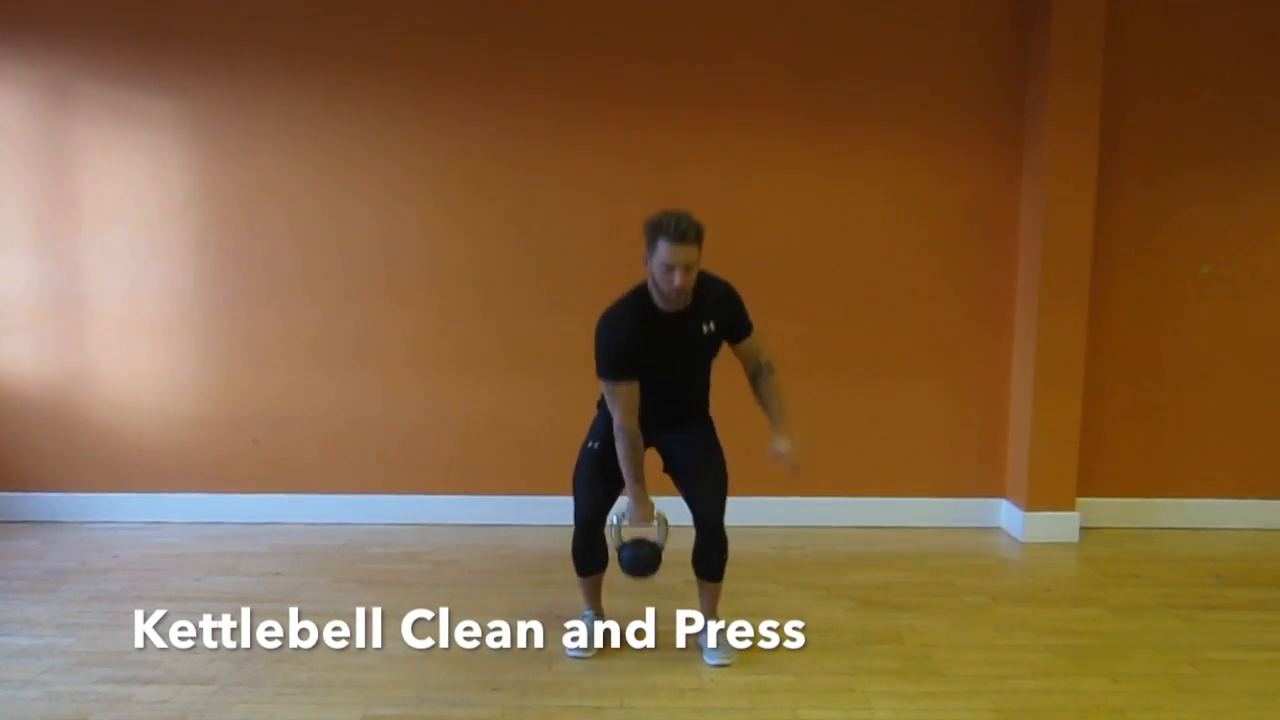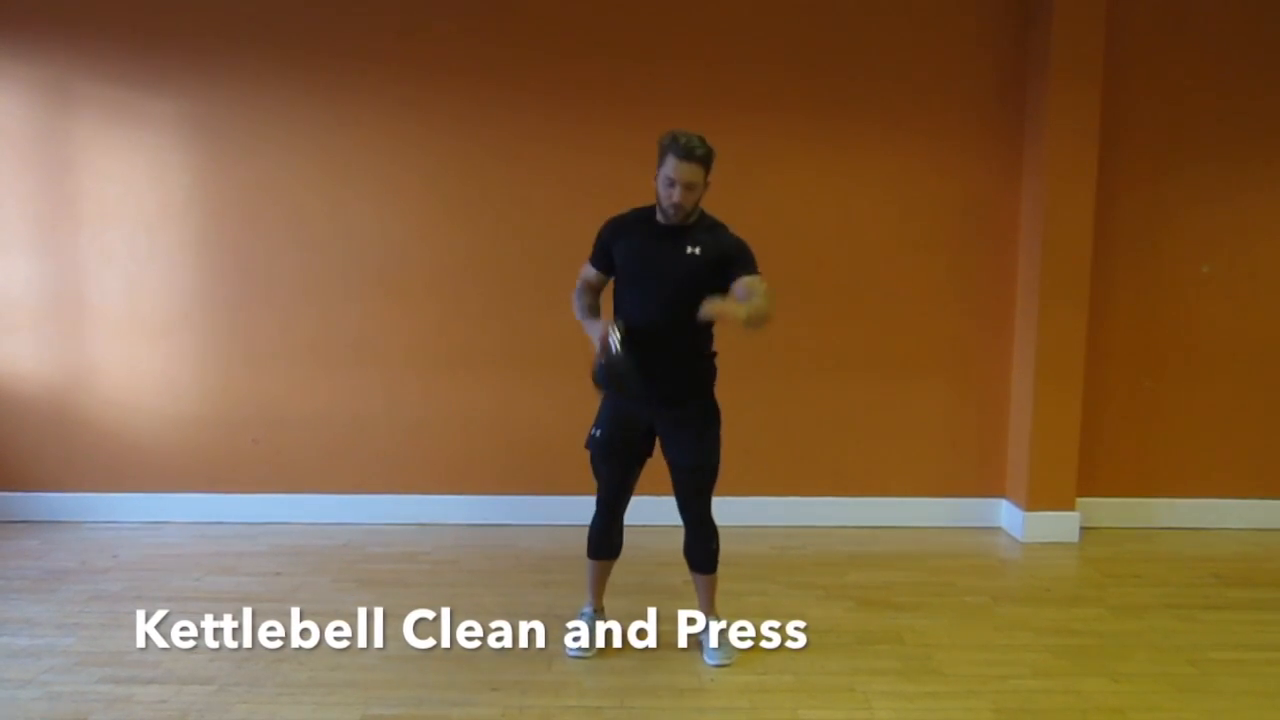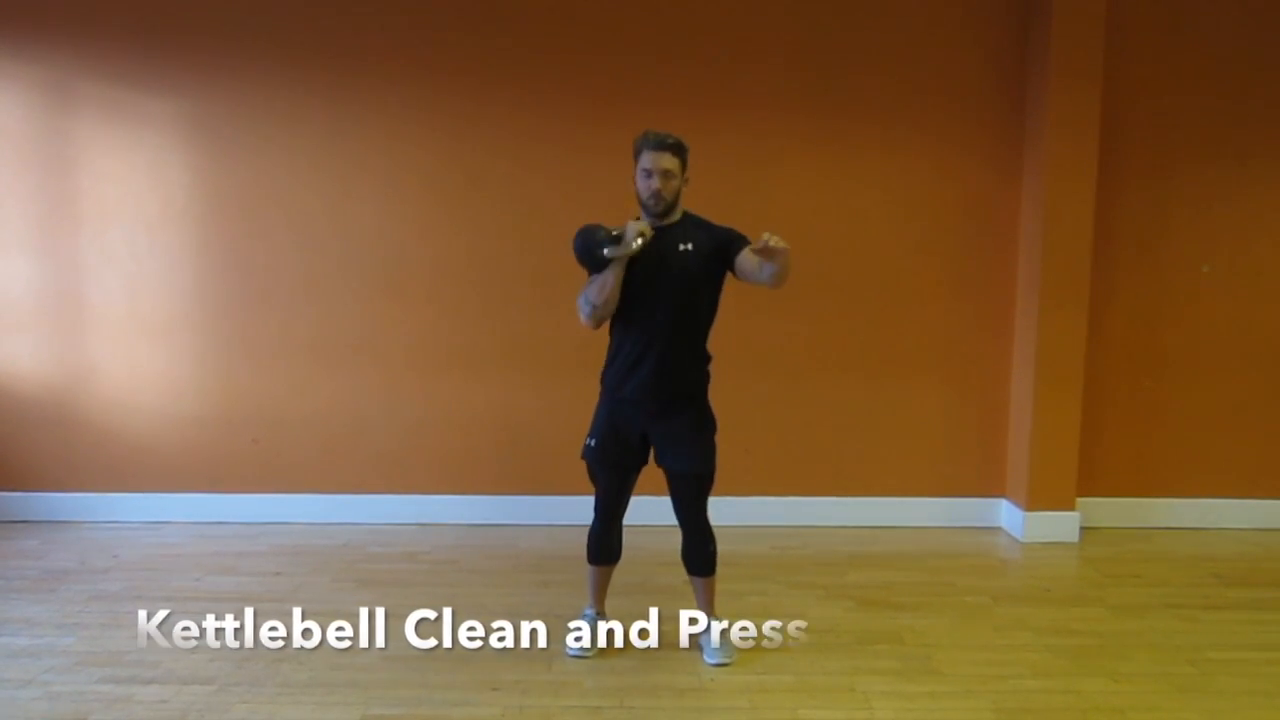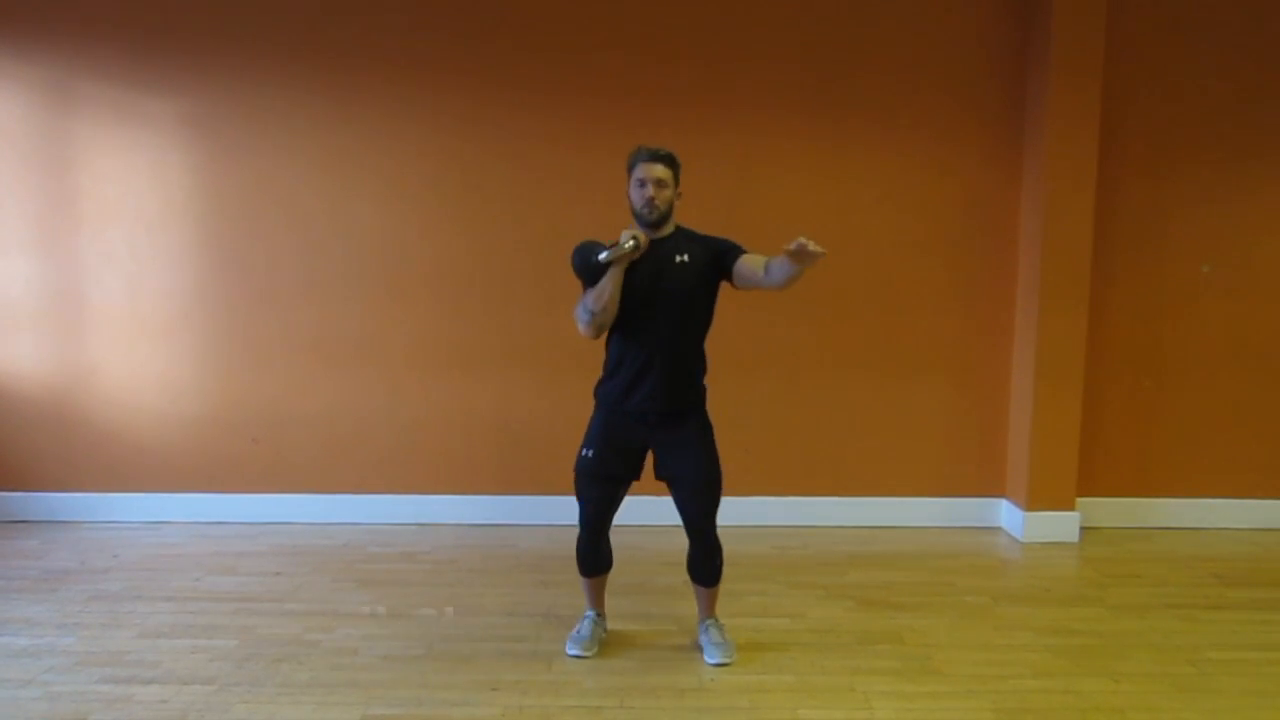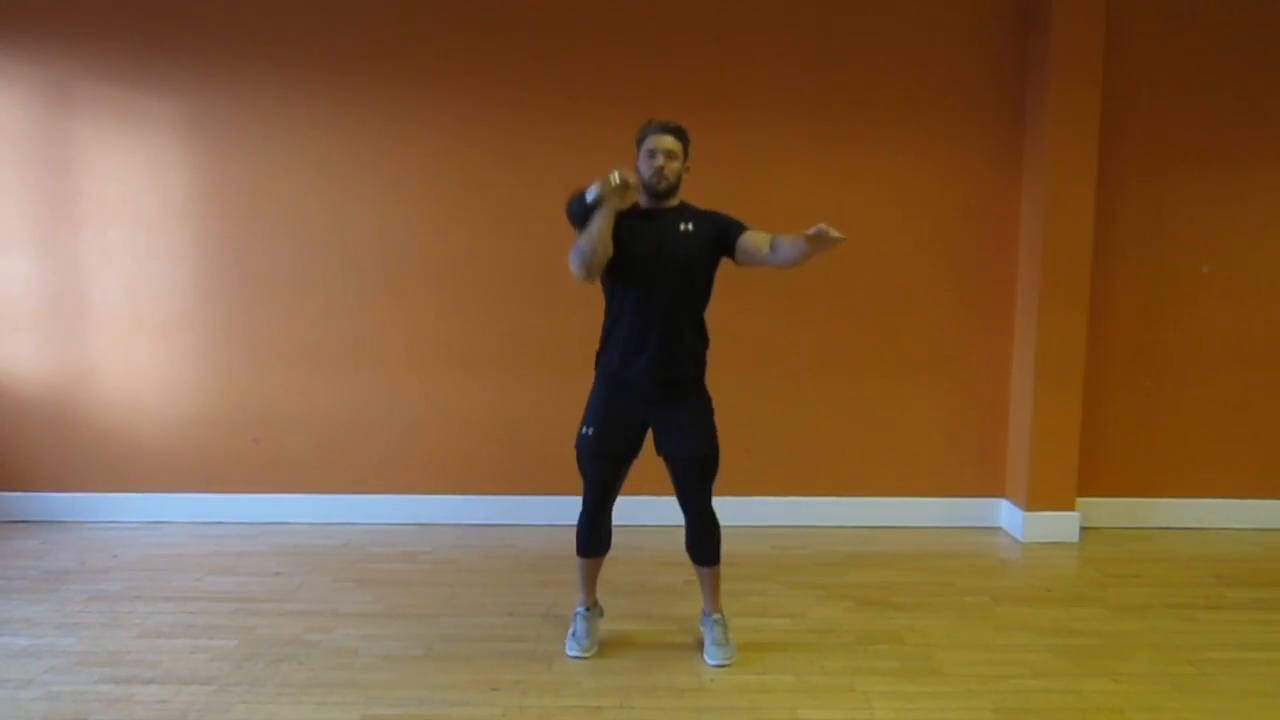
dt=0.3s
person 1, frame 1
left shoulder: (720, 300)
right shoulder: (619, 324)
left elbow: (756, 362)
right elbow: (623, 420)
left wrist: (779, 429)
right wrist: (638, 501)
left hip: (688, 418)
right hip: (622, 421)
left knee: (710, 516)
right knee: (587, 515)
left ankle: (709, 623)
right ankle: (592, 615)
person 1, frame 2
left shoulder: (723, 244)
right shoulder: (621, 230)
left elbow: (762, 308)
right elbow: (585, 289)
left wrist: (737, 308)
right wrist: (593, 326)
left hip: (691, 402)
right hip: (627, 394)
left knee: (696, 511)
right knee: (609, 506)
left ankle: (709, 622)
right ankle: (593, 613)
person 1, frame 3
left shoulder: (711, 238)
right shoulder: (614, 242)
left elbow: (766, 274)
right elbow: (590, 316)
left wrist: (775, 258)
right wrist: (622, 255)
left hip: (685, 404)
right hip: (622, 401)
left knee: (693, 517)
right knee: (607, 512)
left ankle: (708, 622)
right ankle: (594, 614)
person 1, frame 4
left shoulder: (707, 251)
right shoulder: (607, 258)
left elbow: (766, 274)
right elbow: (589, 325)
left wrist: (795, 261)
right wrist: (620, 261)
left hip: (683, 414)
right hip: (618, 411)
left knee: (702, 527)
right knee: (592, 523)
left ankle: (709, 622)
right ankle: (594, 617)
person 1, frame 5
left shoulder: (709, 225)
right shoulder: (612, 221)
left elbow: (770, 250)
right elbow: (582, 267)
left wrist: (808, 244)
right wrist: (606, 206)
left hip: (682, 386)
right hip: (618, 382)
left knee: (697, 502)
right knee: (596, 497)
left ankle: (713, 616)
right ankle: (587, 609)
